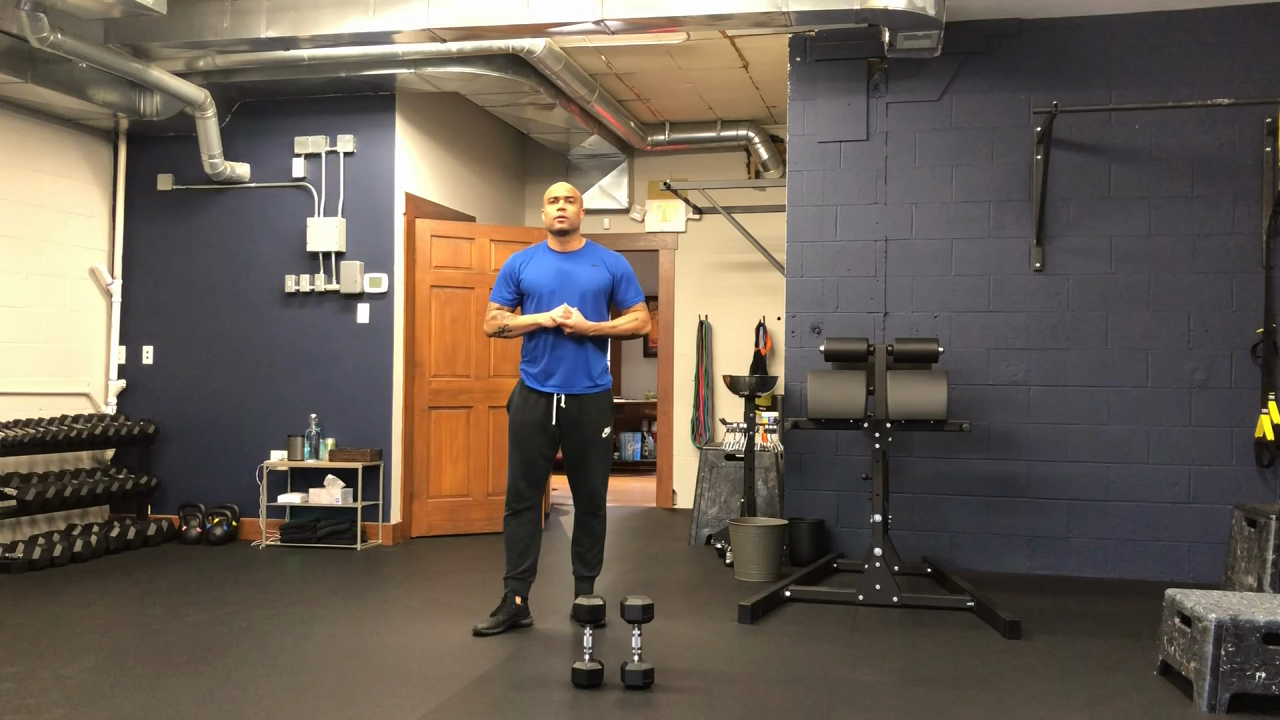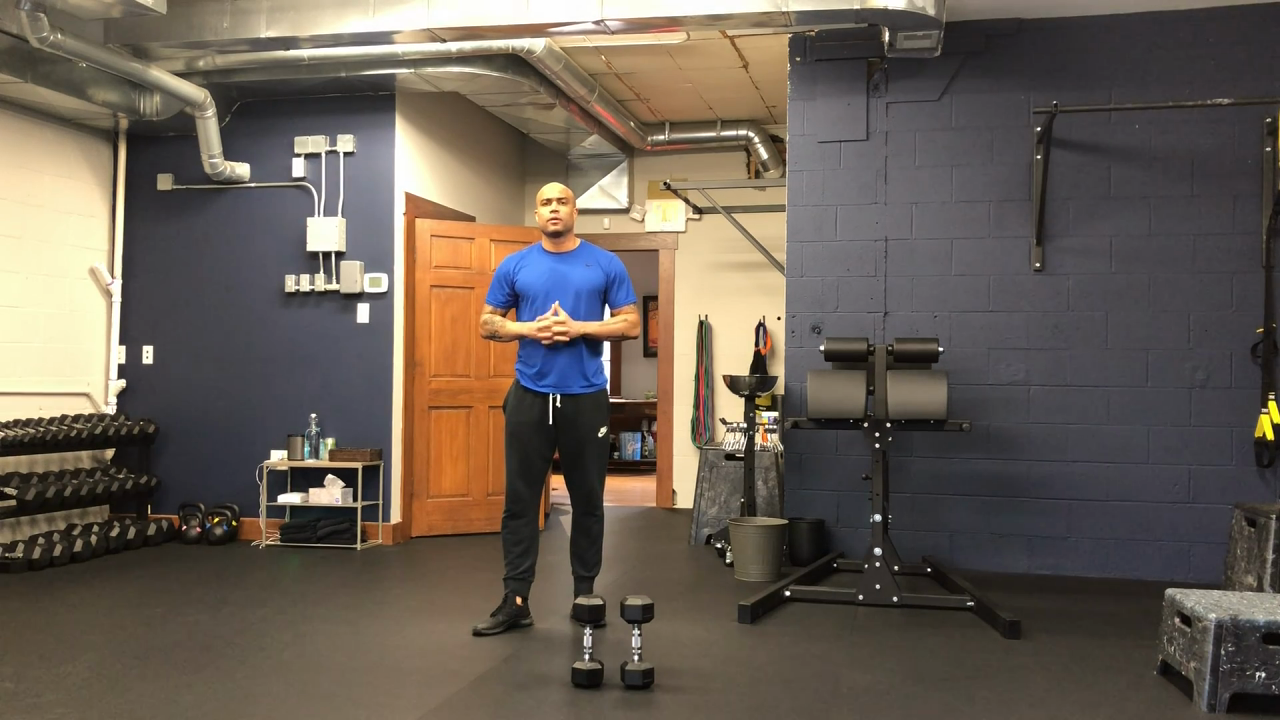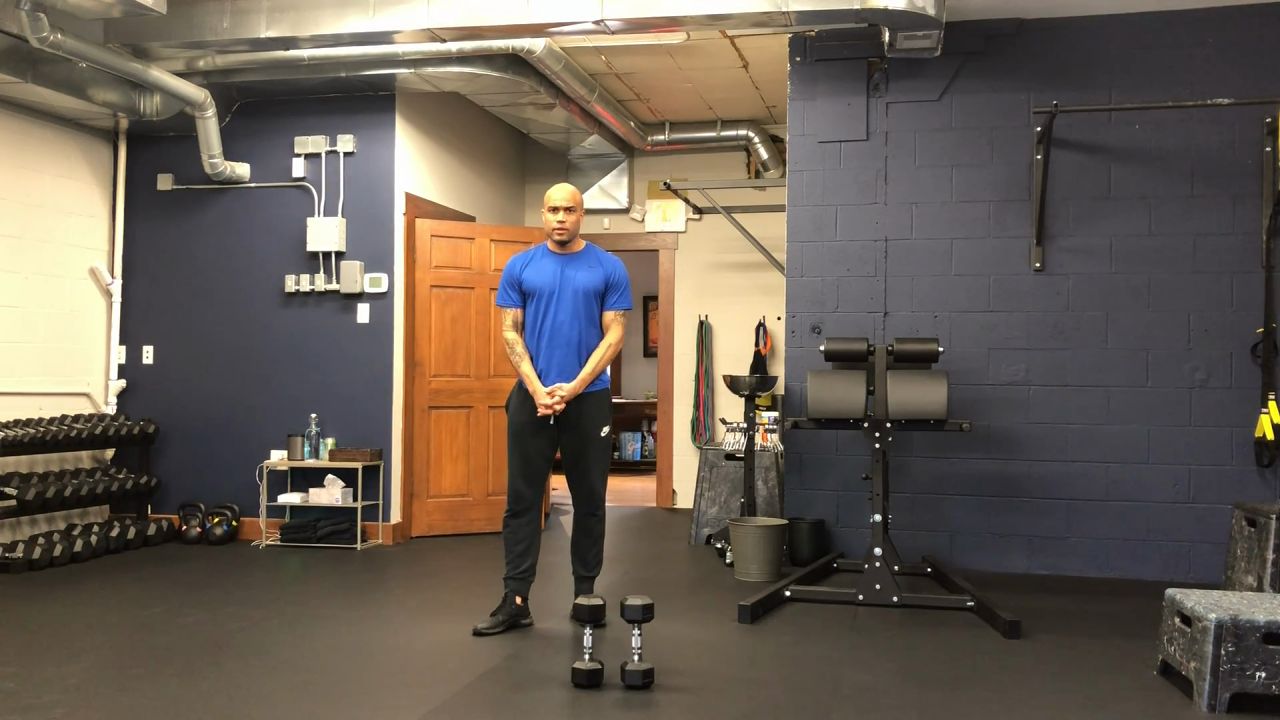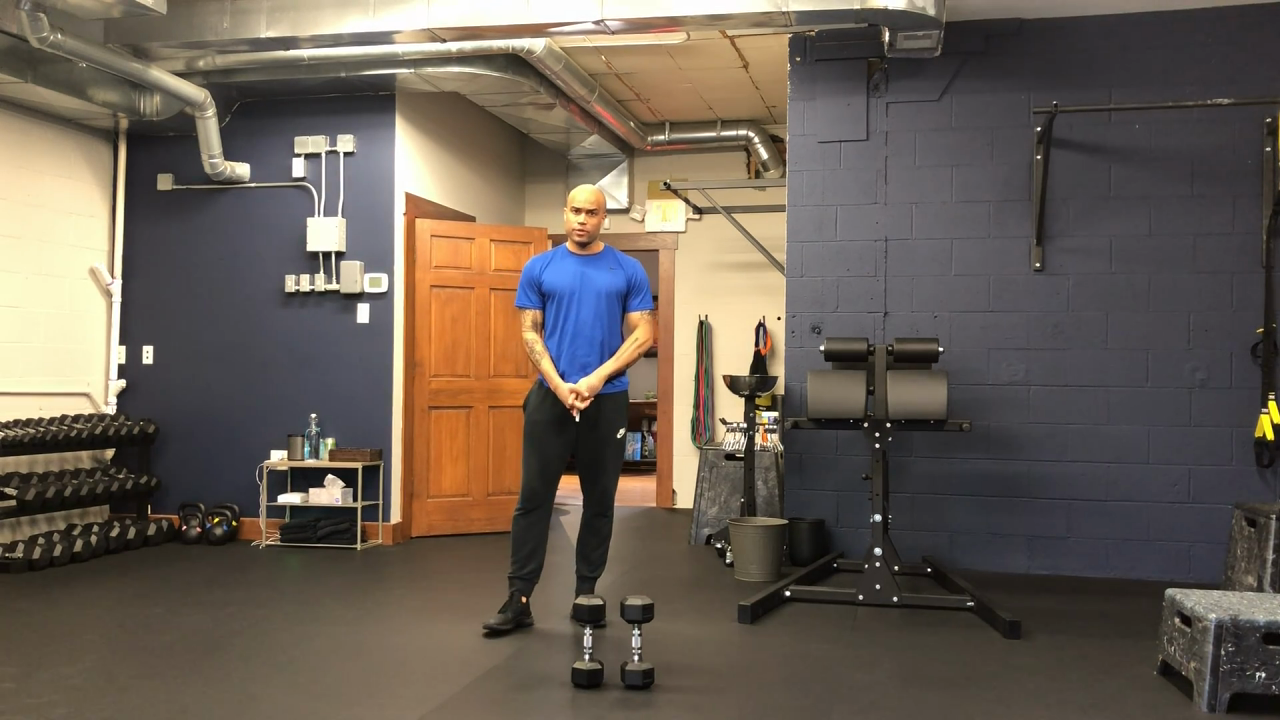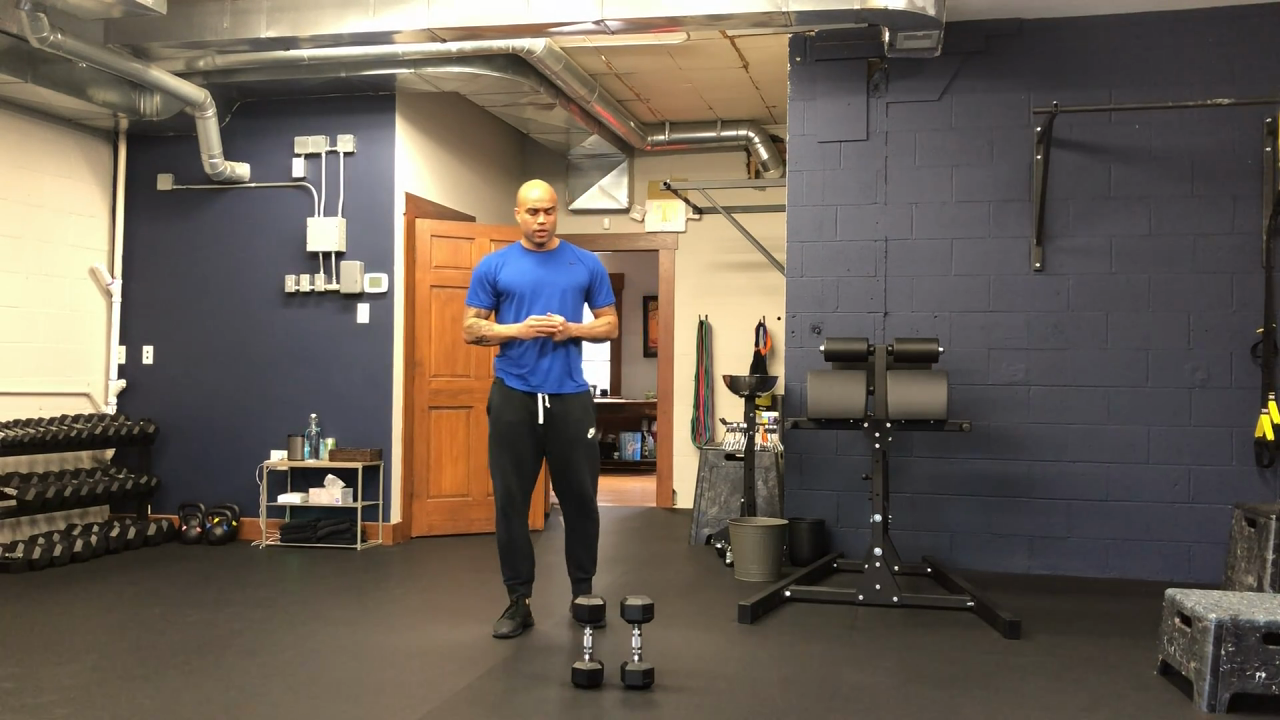
dt=1s
person 1, frame 1
left shoulder: (611, 263)
right shoulder: (520, 264)
left elbow: (641, 322)
right elbow: (492, 323)
left wrist: (589, 326)
right wrist: (541, 318)
left hip: (590, 397)
right hip: (533, 396)
left knee: (590, 501)
right knee: (522, 498)
left ankle: (585, 595)
right ankle: (516, 600)
person 1, frame 2
left shoulder: (605, 264)
right shoulder: (514, 266)
left elbow: (630, 324)
right elbow: (488, 324)
left wrist: (578, 327)
right wrist: (530, 328)
left hip: (586, 398)
right hip: (529, 396)
left knee: (587, 501)
right knee: (520, 500)
left ankle: (585, 595)
right ankle: (515, 600)
person 1, frame 3
left shoulder: (609, 268)
right shoulder: (520, 267)
left elbow: (613, 336)
right elbow: (510, 333)
left wrist: (573, 388)
right wrist: (537, 389)
left hip: (589, 399)
right hip: (531, 398)
left knee: (589, 501)
right knee: (522, 500)
left ankle: (585, 594)
right ankle: (516, 599)
person 1, frame 4
left shoulder: (629, 270)
right shoulder: (539, 268)
left elbow: (643, 335)
right elbow: (529, 333)
left wrist: (598, 378)
right wrist: (559, 385)
left hip: (607, 399)
right hip: (550, 397)
left knee: (599, 502)
right knee: (533, 498)
left ankle: (586, 593)
right ankle: (519, 598)
person 1, frame 5
left shoulder: (586, 264)
right shoulder: (493, 266)
left elbow: (610, 325)
right elbow: (471, 329)
left wrist: (572, 329)
right wrist: (516, 330)
left hip: (571, 396)
right hip: (514, 396)
left knee: (580, 498)
right knee: (511, 502)
left ankle: (582, 590)
right ankle: (519, 600)
